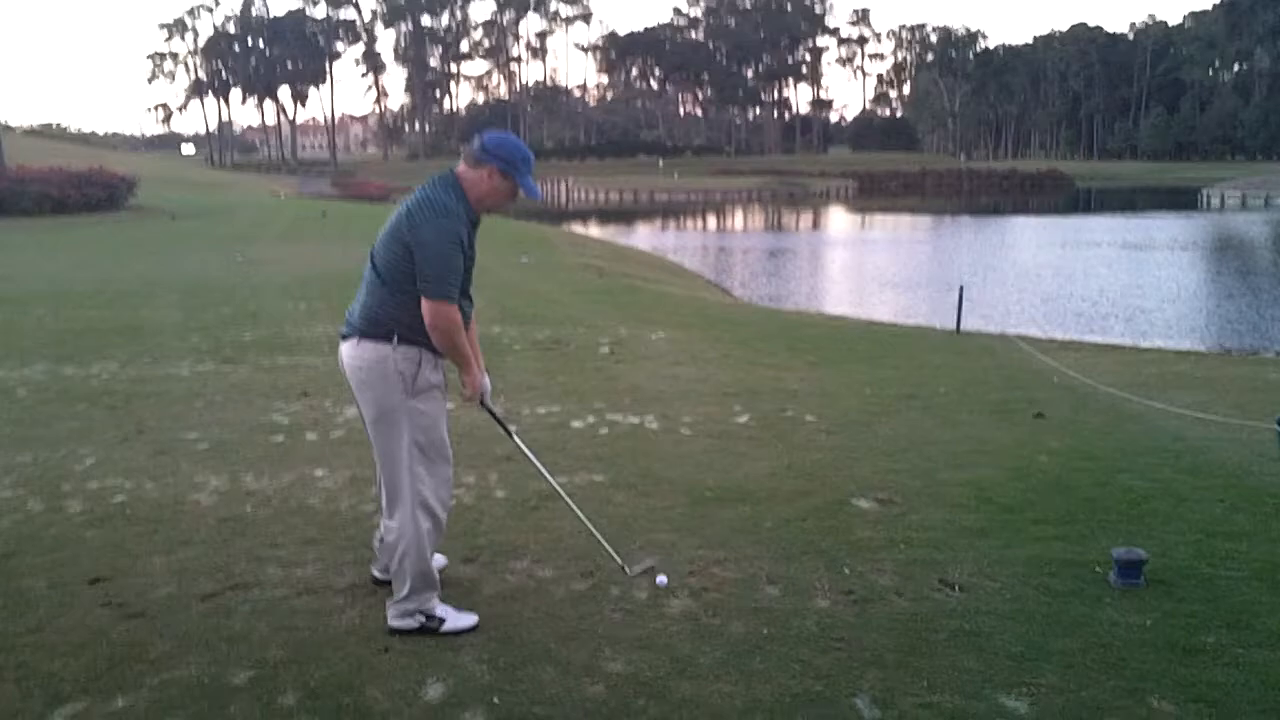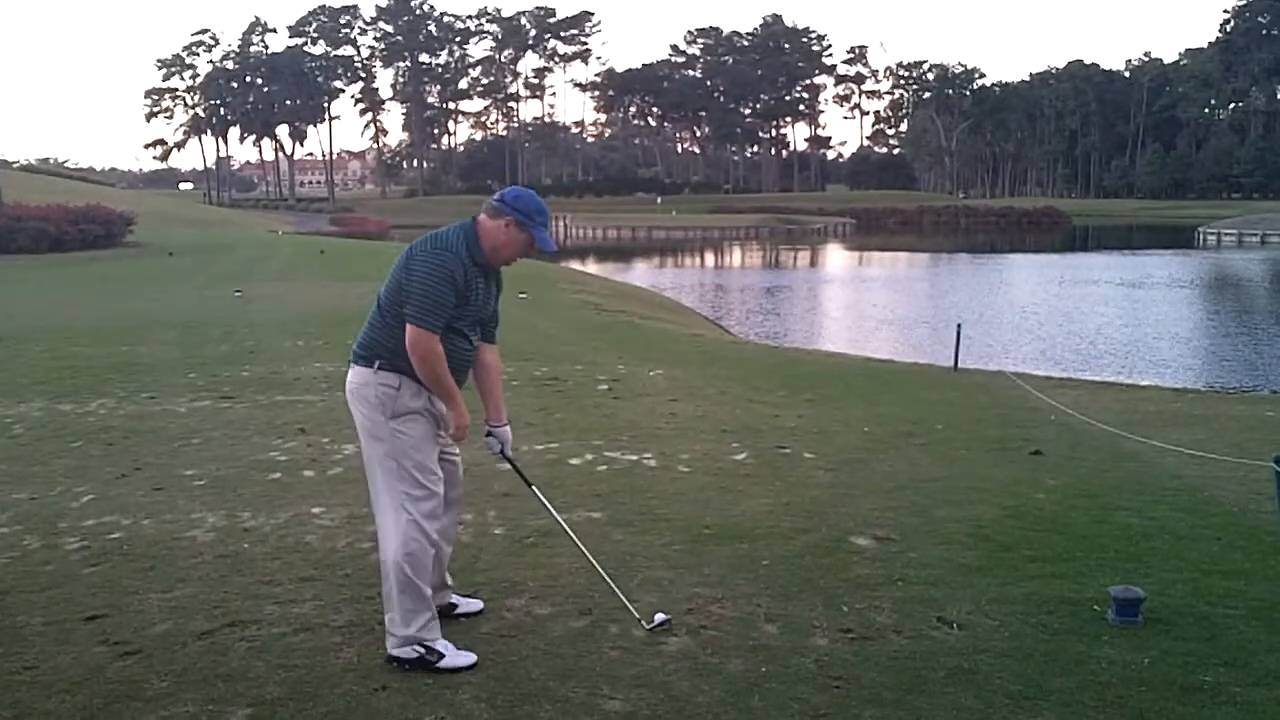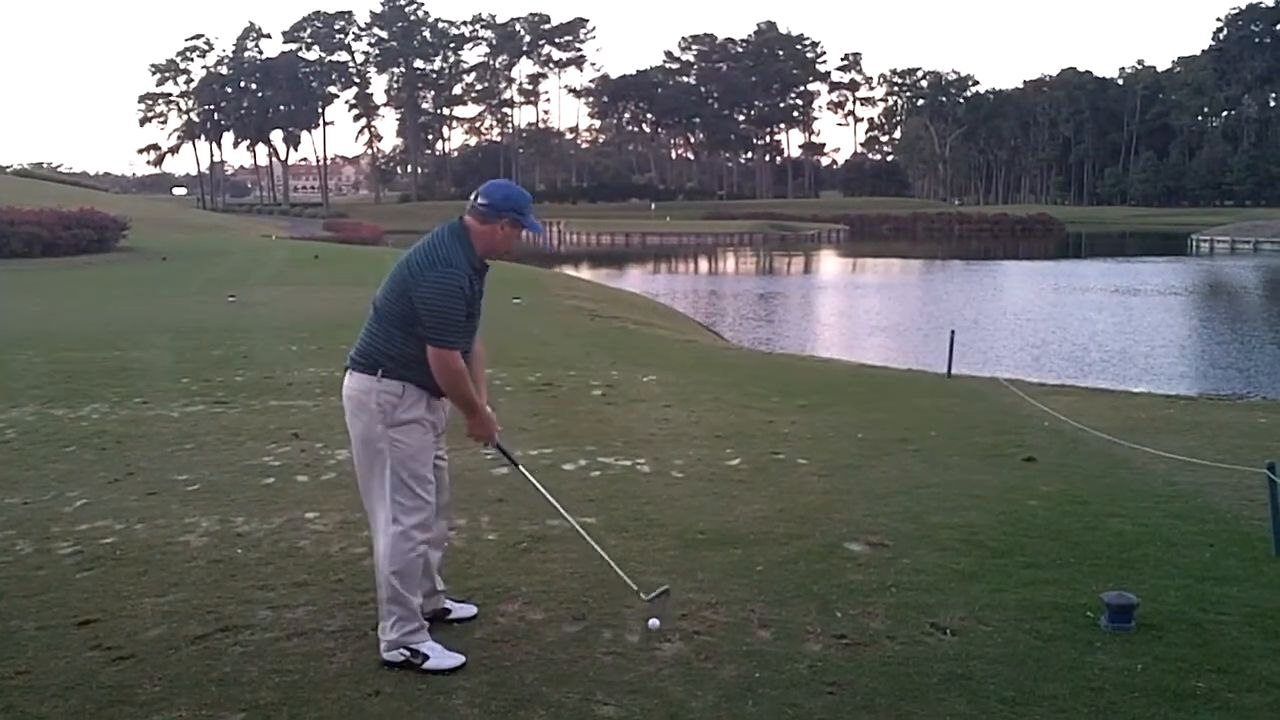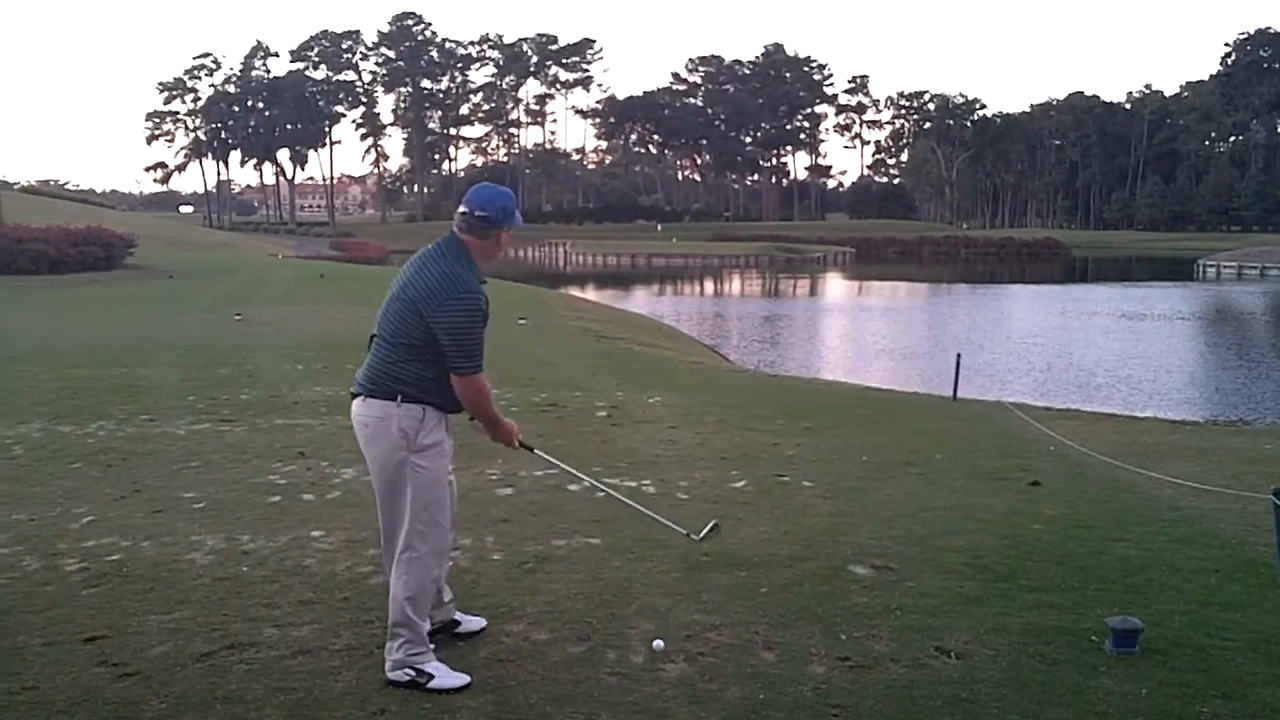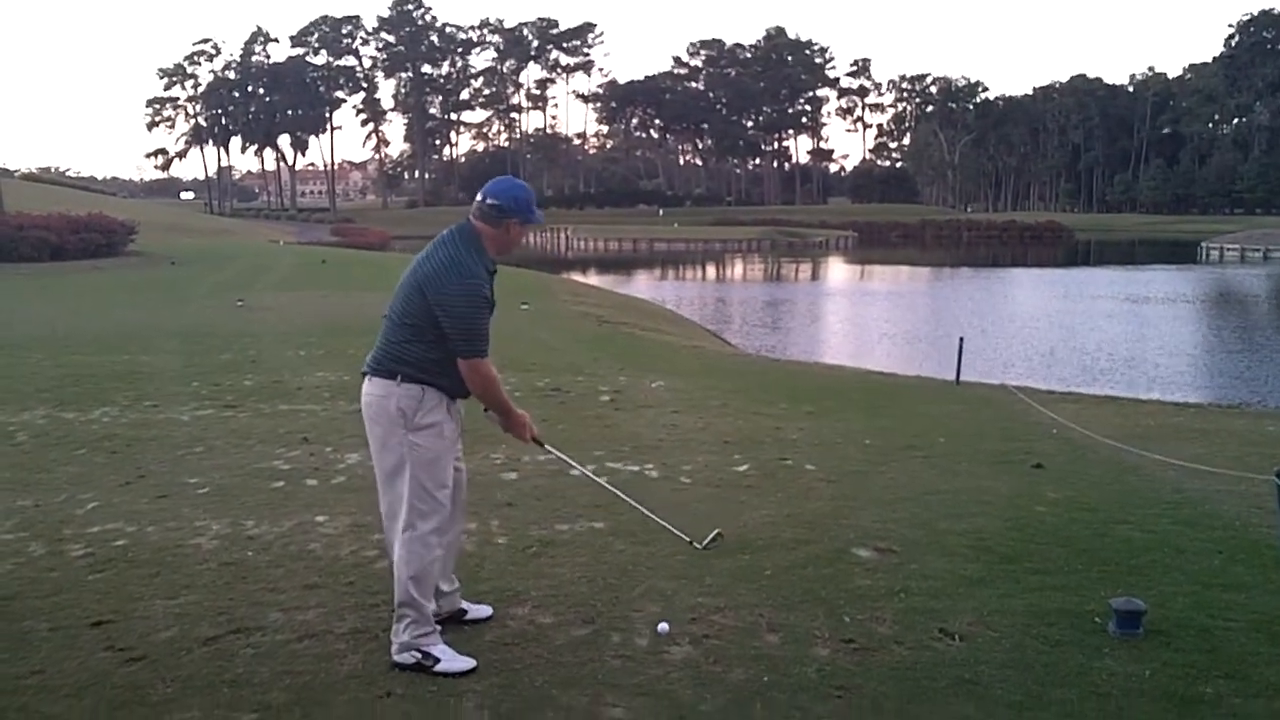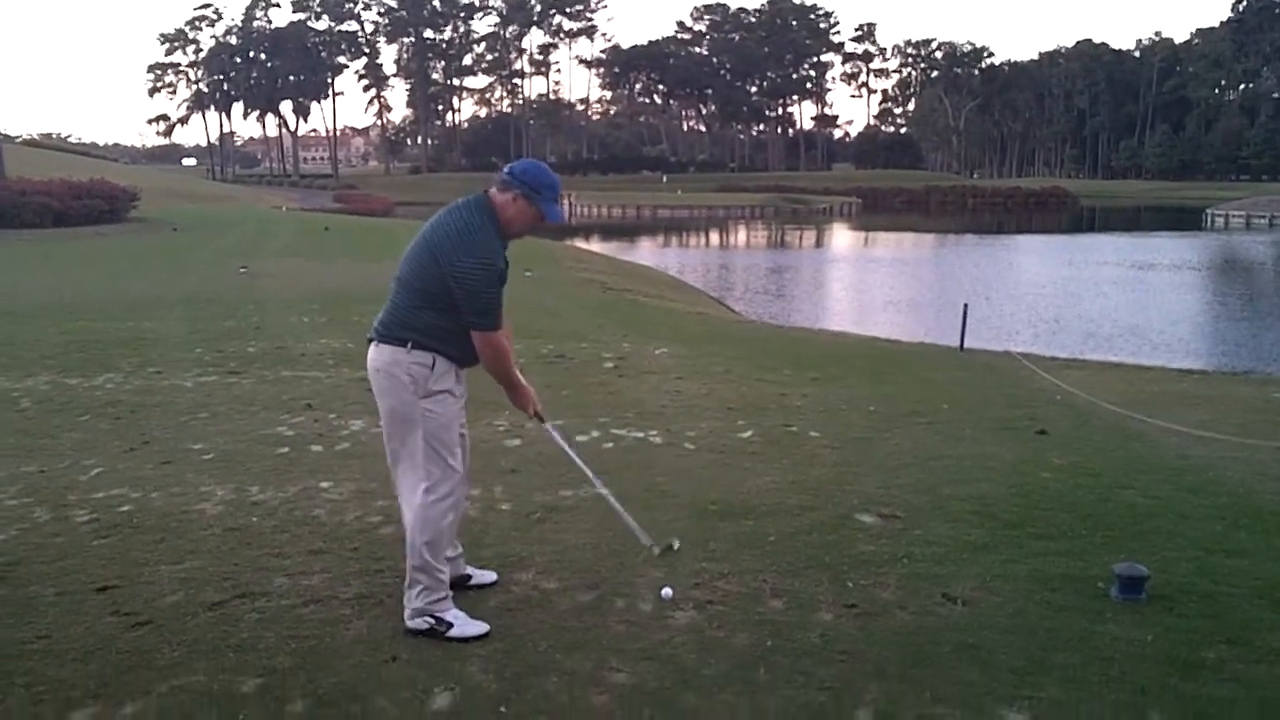
dt=0.4s
person 1, frame 1
left shoulder: (447, 204)
right shoulder: (442, 217)
left elbow: (454, 301)
right elbow: (439, 314)
left wrist: (477, 364)
right wrist: (468, 369)
left hip: (382, 349)
right hip: (393, 356)
left knee: (412, 467)
right knee: (420, 478)
left ankle: (393, 560)
right ankle: (412, 607)
person 1, frame 2
left shoulder: (487, 270)
right shoulder: (440, 256)
left elbow: (485, 346)
right elbow: (420, 341)
left wrist: (498, 418)
right wrist: (456, 407)
left hip: (424, 388)
right hip: (388, 386)
left knee: (443, 495)
right knee: (413, 508)
left ankle: (435, 595)
right ankle: (411, 636)
person 1, frame 3
left shoulder: (464, 259)
right shoulder: (445, 267)
left elbow: (468, 342)
right elbow: (445, 358)
left wrist: (481, 406)
right wrist: (476, 414)
left hip: (410, 392)
right hip: (387, 394)
left knee: (432, 503)
right knee: (407, 513)
left ankle: (427, 599)
right ankle: (402, 639)
person 1, frame 4
left shoulder: (437, 258)
right shoulder: (459, 291)
right elbow: (468, 382)
left wrist: (485, 416)
right wrist: (497, 426)
left hip: (401, 408)
right hip: (403, 417)
left knee: (433, 522)
right knee: (419, 536)
left ankle: (435, 612)
right ankle: (407, 659)
person 1, frame 5
left shoulder: (466, 252)
right shoulder: (461, 274)
left elbow: (479, 340)
right elbow: (474, 366)
left wrist: (500, 403)
right wrist: (510, 415)
left hip: (428, 394)
right hip: (406, 398)
left knee: (447, 502)
right knee: (422, 517)
left ankle: (441, 601)
right ankle: (414, 640)
person 1, frame 6
left shoulder: (469, 216)
right shoulder: (477, 248)
left elbow: (491, 319)
right elbow: (488, 340)
left wrist: (513, 370)
right wrist: (517, 389)
left hip: (418, 356)
right hip: (414, 363)
left knee: (450, 467)
right knee: (434, 480)
left ankle: (447, 566)
right ankle: (426, 607)
